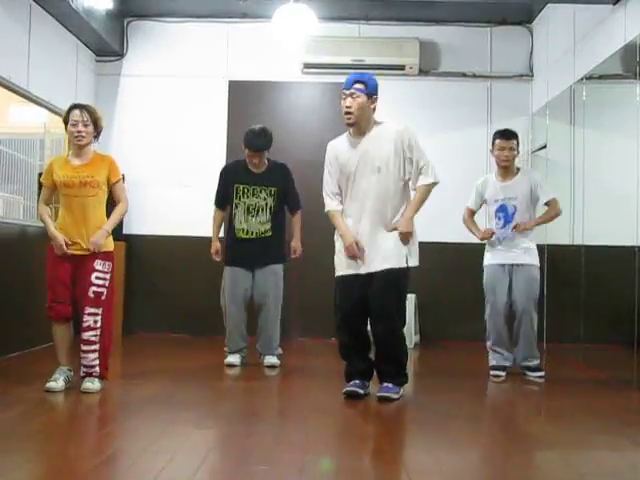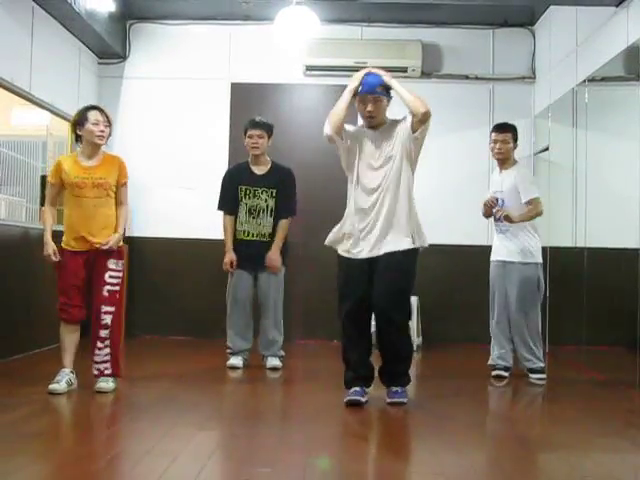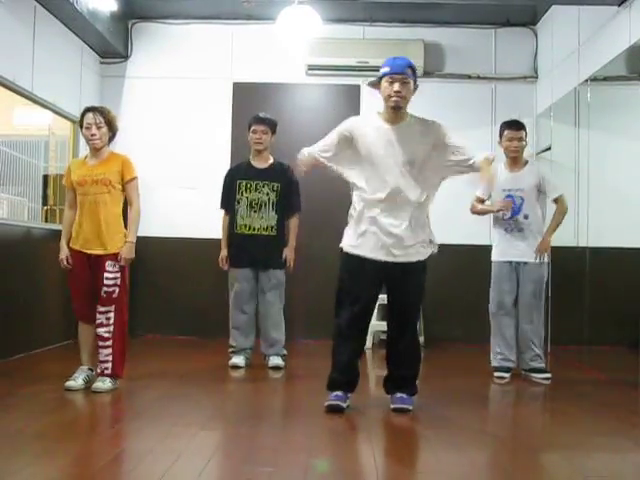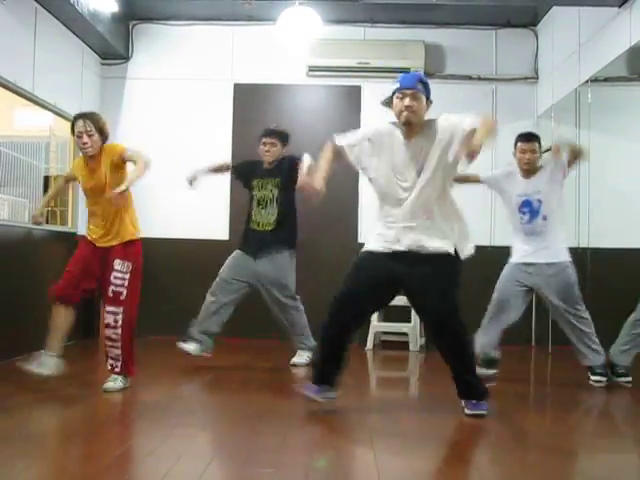
dt=1s
person 1, frame 1
left shoulder: (398, 136)
right shoulder: (335, 148)
left elbow: (426, 179)
right elbow: (332, 199)
left wrist: (408, 216)
right wrist: (344, 232)
left hip: (389, 248)
right hip: (352, 251)
left knee: (387, 315)
right knee: (348, 316)
left ankle: (391, 378)
right ankle: (357, 375)
person 1, frame 2
left shoulder: (405, 134)
right shoulder: (351, 137)
left elbow: (423, 111)
right elbow: (330, 129)
left wrist: (391, 82)
right wrist: (350, 88)
left hip: (397, 241)
right hip: (354, 242)
left knee: (390, 308)
right knee: (352, 313)
left ankle: (395, 380)
right ankle: (357, 381)
person 1, frame 3
left shoulder: (432, 132)
right shoulder: (356, 128)
left elbow: (464, 160)
right elbow: (317, 153)
left wrist: (485, 164)
right wrist: (304, 158)
left hip: (410, 244)
right hip: (363, 241)
left knee: (405, 320)
right knee: (351, 317)
left ankle: (401, 387)
right ankle: (340, 386)
person 1, frame 4
left shoulder: (443, 130)
right shoulder: (374, 137)
left elbow: (486, 123)
right elbow: (335, 144)
left wrist: (479, 138)
right wrist: (320, 175)
left hip: (435, 246)
right hip: (386, 244)
left knee: (444, 324)
right knee: (346, 305)
left ankle: (473, 393)
right ankle: (324, 379)
person 2, frame 1
left shoulder: (107, 163)
right shoulder: (55, 165)
left elbow: (122, 203)
right elbow: (43, 204)
left wrist: (104, 232)
right wrist: (53, 232)
left hip: (97, 249)
right hip: (63, 248)
left knee: (94, 311)
right knee: (59, 309)
left ankle: (93, 372)
right ankle: (64, 369)
person 2, frame 2
left shoulder: (116, 164)
right shoulder: (63, 164)
left elbow: (123, 205)
right elbow: (50, 205)
left wrist: (119, 234)
right wrist: (47, 239)
left hip: (108, 248)
right hip: (73, 248)
left knee: (106, 310)
right knee: (71, 311)
left ankle: (105, 372)
right ankle: (67, 373)
person 2, frame 3
left shoulder: (121, 162)
right shoulder: (74, 167)
left elbow: (134, 205)
right elbow: (70, 208)
left wrist: (130, 242)
right wrist: (63, 243)
left hip: (112, 248)
right hip: (81, 248)
left knee: (108, 311)
right knee: (84, 310)
left ankle: (108, 372)
right ankle: (86, 368)
person 2, frame 4
left shoulder: (113, 152)
right shoulder: (78, 165)
left elbow: (143, 161)
right elbow: (62, 182)
left wrist: (124, 186)
right wrist: (43, 206)
left hip: (123, 242)
right hip: (93, 241)
left knee: (117, 307)
right knee: (64, 293)
left ankle: (120, 372)
right ankle: (51, 356)
person 3, frame 1
left shoulder: (530, 178)
right shoulder: (484, 184)
left elbow: (555, 208)
right elbow: (467, 215)
left wrist: (532, 223)
right wrist: (479, 234)
left hip: (525, 258)
right hip: (495, 259)
left knee: (525, 308)
right knee: (495, 310)
left ankle: (528, 360)
right ankle: (500, 359)
person 3, frame 2
left shoulder: (522, 173)
right shoulder: (495, 175)
left elbow: (537, 208)
left wrist: (515, 218)
right wrist: (487, 208)
left hip: (524, 255)
right hip: (499, 254)
left knee: (523, 309)
right knee: (499, 309)
left ankle: (533, 363)
right ankle: (501, 360)
person 3, frame 3
left shoulder: (537, 171)
right shoulder: (493, 172)
left elbow: (561, 204)
right elbow: (474, 206)
left wrist: (548, 234)
right wrist: (491, 209)
left hip: (533, 255)
right hip: (502, 254)
left knee: (531, 310)
right knee: (501, 308)
left ankle: (533, 362)
right ankle: (503, 361)
person 3, frame 4
left shoulder: (552, 171)
right shoulder: (506, 178)
left elbow: (578, 154)
right elbow: (473, 178)
left wrist: (564, 150)
left hip: (554, 260)
right hip: (521, 261)
left knee: (573, 312)
right knee: (501, 305)
left ankle: (595, 362)
right ankle: (486, 355)
person 4, frame 1
left shoulder: (281, 172)
right shoulder: (230, 171)
left elbow: (294, 208)
right elbow: (220, 208)
left wrist: (296, 238)
right wrist: (215, 239)
left hip: (270, 252)
right hip: (237, 250)
left knee: (270, 303)
right knee: (233, 302)
left ankle: (270, 351)
right ankle: (235, 349)
person 4, frame 2
left shoulder: (284, 175)
right shoulder: (234, 174)
left elbow: (286, 217)
right elbow: (228, 215)
left wrist: (276, 249)
right wrist: (229, 249)
left hip: (270, 253)
right hip: (241, 254)
left knee: (272, 304)
right knee: (237, 302)
left ankle: (272, 353)
right ankle: (238, 351)
person 4, frame 3
left shoulder: (285, 173)
right shoulder: (235, 172)
left elbow: (293, 214)
right elbow: (228, 213)
left wrist: (291, 246)
right wrist: (224, 247)
left hip: (273, 252)
right hip: (241, 251)
left knee: (272, 303)
right knee: (241, 303)
left ankle: (274, 352)
right ankle: (240, 350)
person 4, frame 4
left shoulder: (288, 165)
right shoulder: (253, 168)
left elbow: (306, 160)
right elbow: (229, 166)
left wrist: (304, 174)
right wrist: (203, 170)
left hip: (278, 249)
right hip: (248, 247)
left knee: (285, 299)
right knee: (222, 289)
left ankle: (304, 347)
right ankle: (199, 339)
